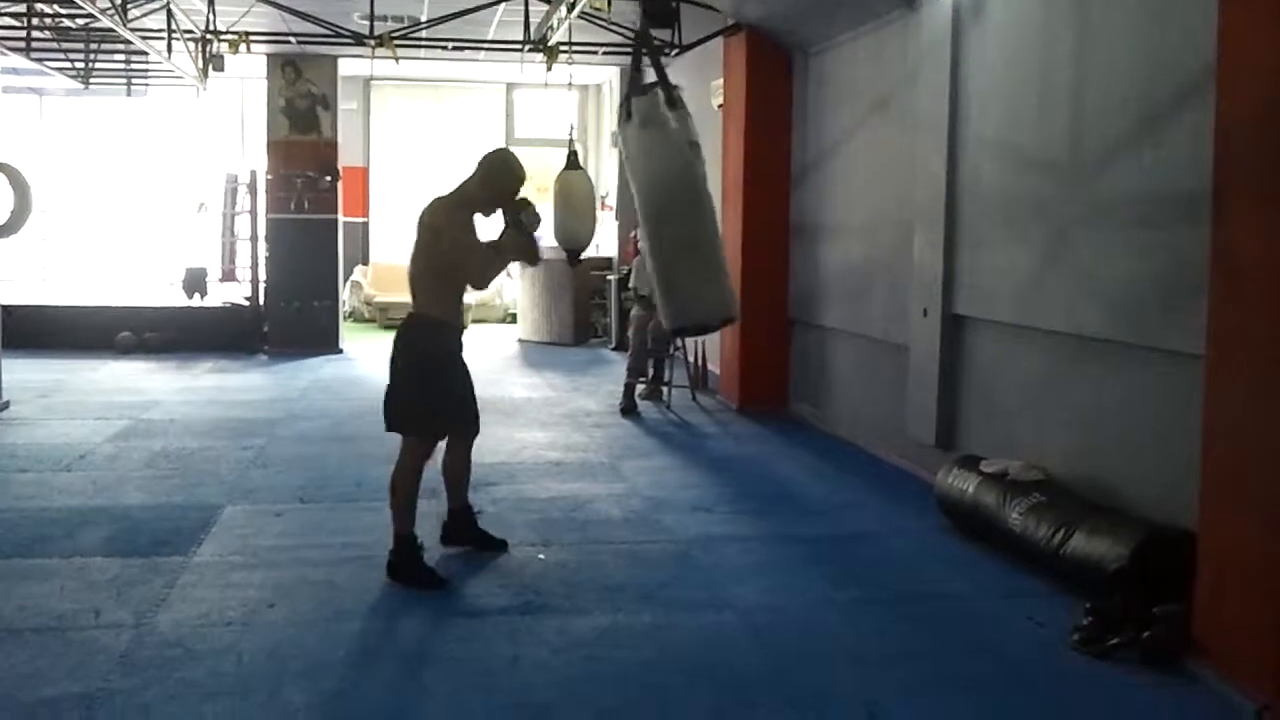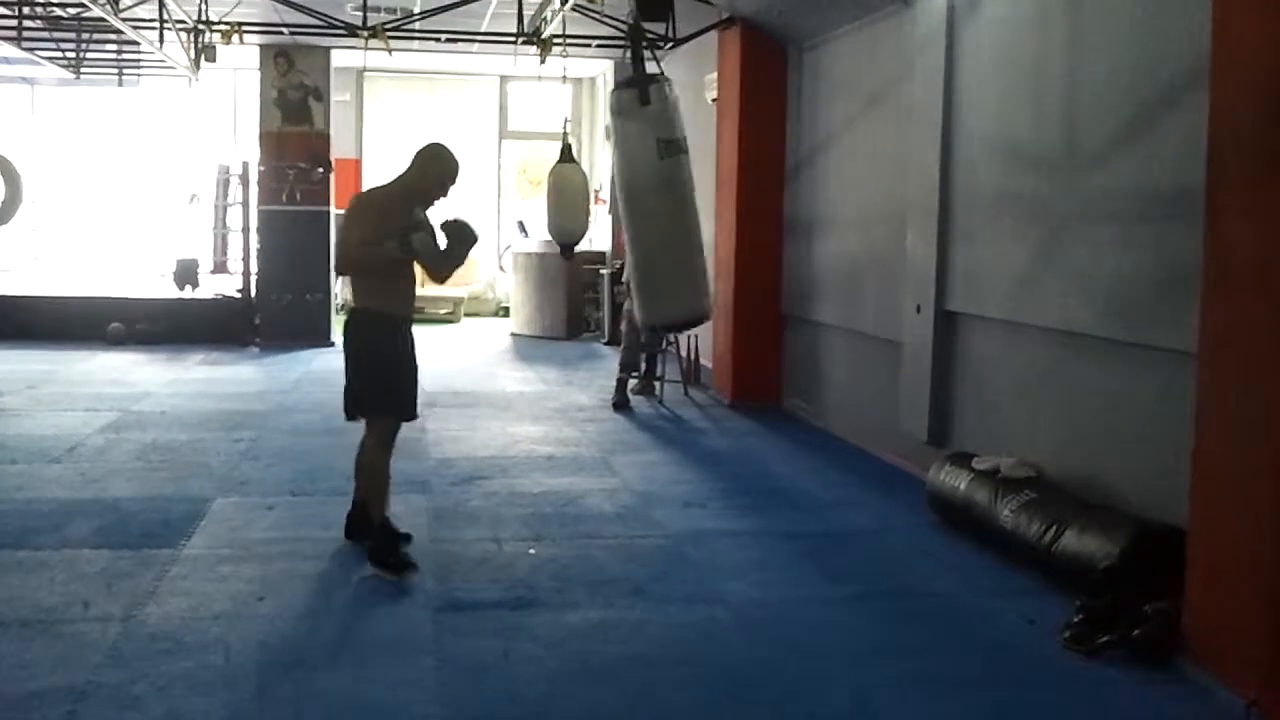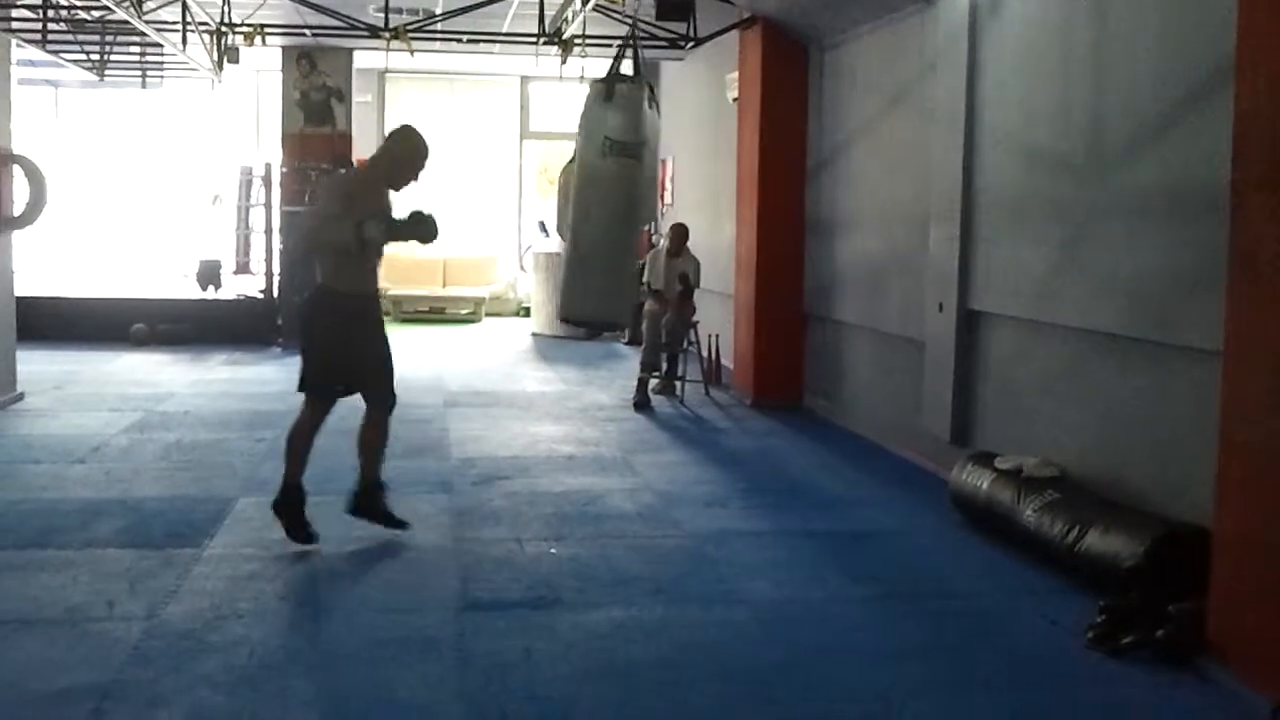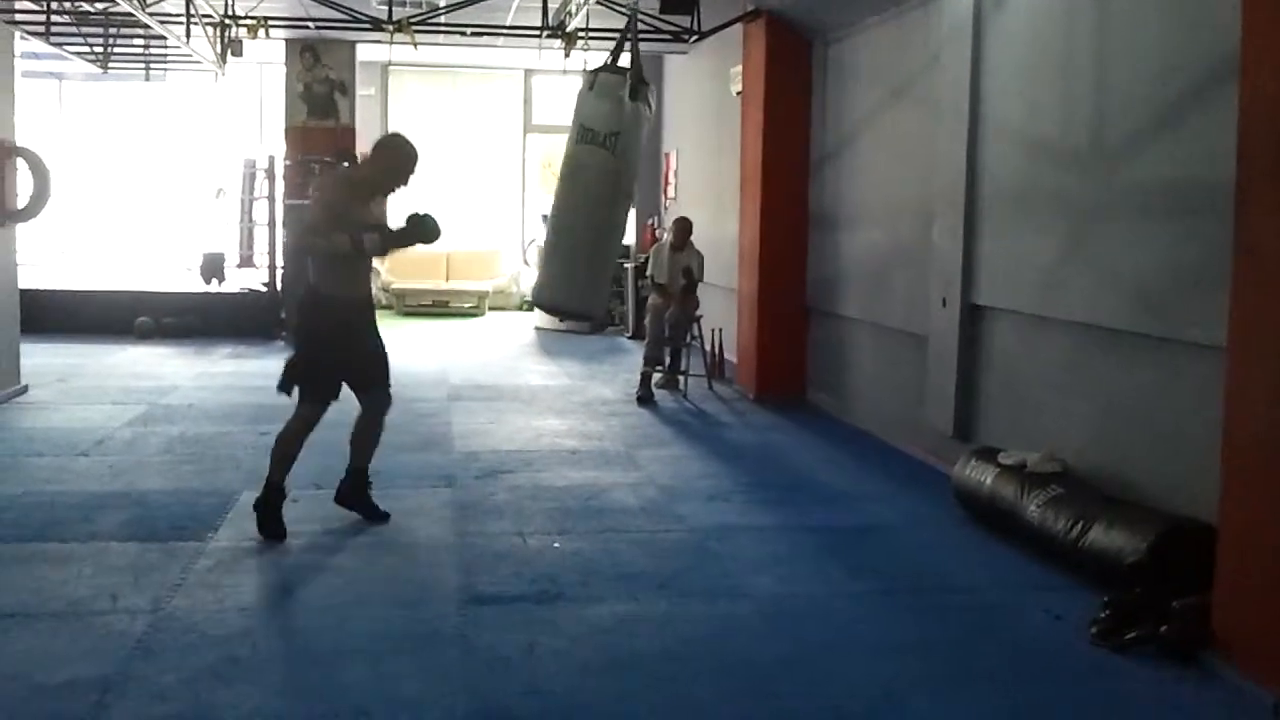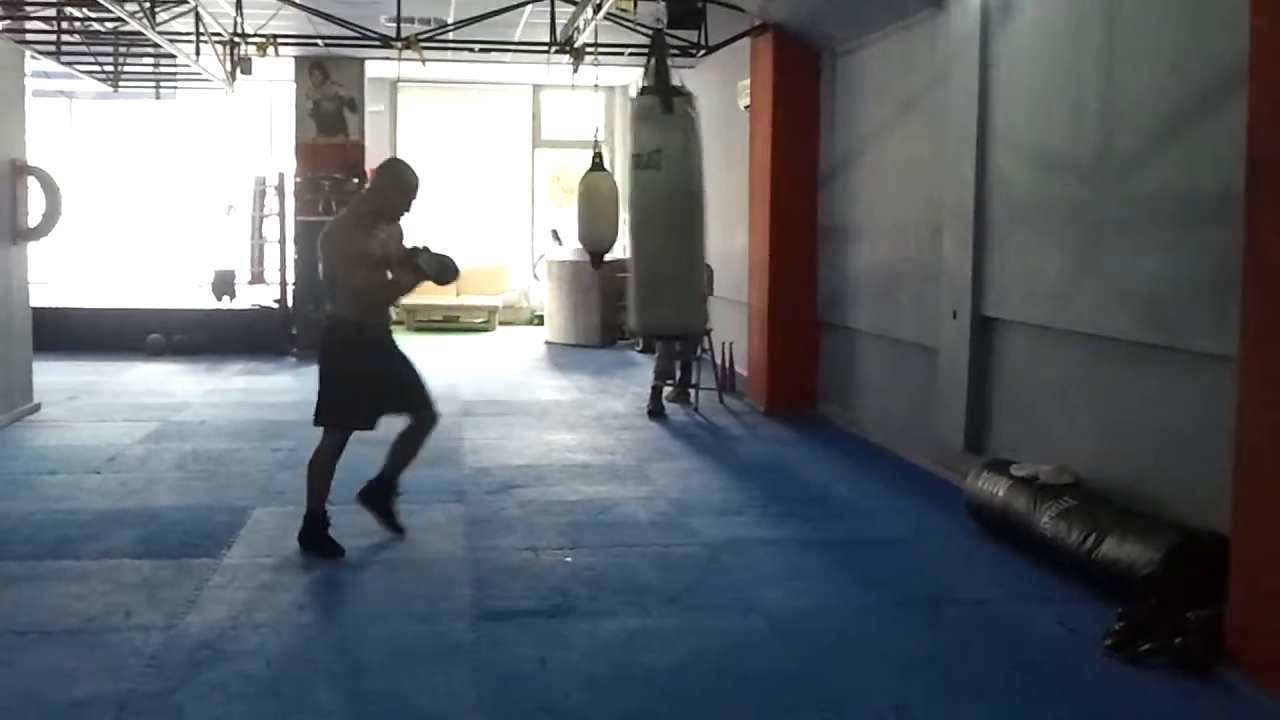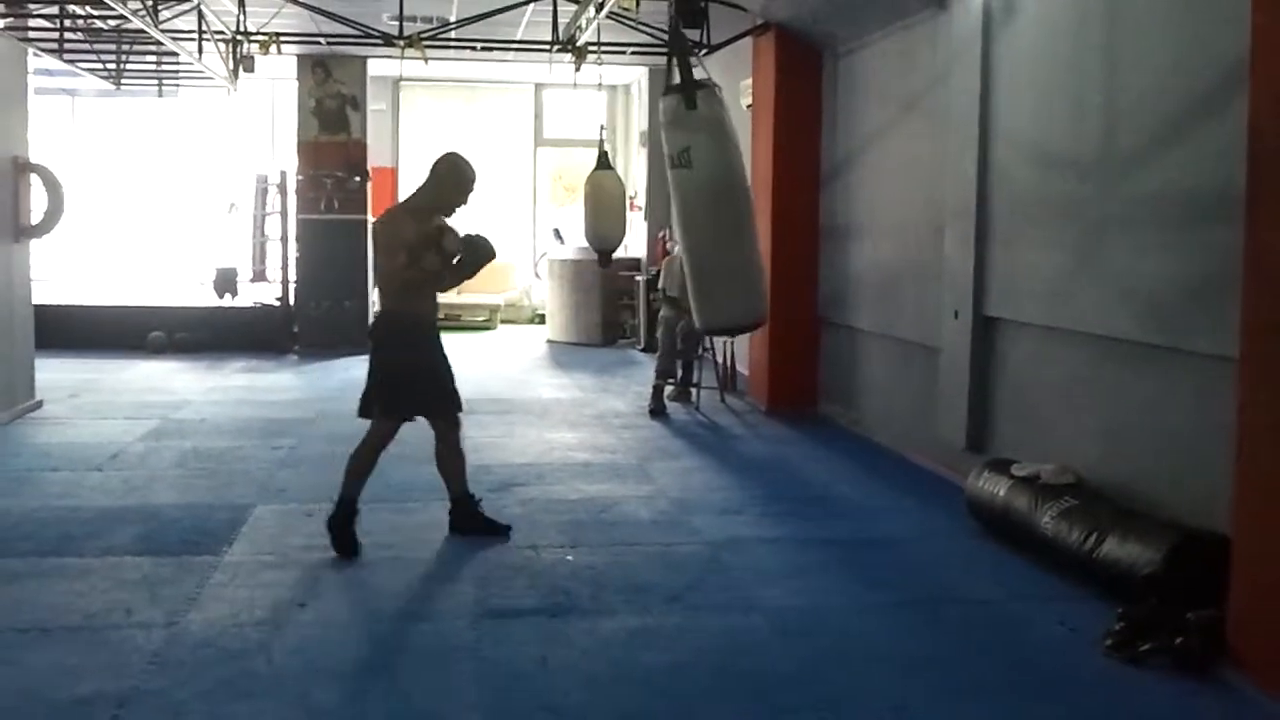
dt=0.5s
person 1, frame 1
left shoulder: (461, 216)
right shoulder: (445, 215)
left elbow: (476, 267)
right elbow: (477, 275)
left wrist: (517, 242)
right wrist: (516, 236)
left hip: (443, 338)
right hip: (424, 339)
left knee: (463, 433)
right knee: (418, 445)
left ankle: (460, 522)
right ankle: (404, 554)
person 1, frame 2
left shoulder: (414, 216)
right shoulder: (367, 206)
left elbow: (439, 272)
right elbow: (344, 263)
left wrist: (459, 246)
right wrist: (402, 247)
left hip: (398, 329)
right hip: (370, 329)
left knee: (384, 428)
right knee: (379, 427)
left ankle: (364, 518)
right ankle: (378, 533)
person 1, frame 3
left shoulder: (379, 193)
right shoulder: (341, 187)
right elbow: (307, 240)
right wrist: (367, 230)
left hip: (366, 307)
right hip: (332, 307)
left knee: (381, 403)
right knee: (318, 406)
left ankle: (368, 494)
right ankle: (290, 497)
person 1, frame 4
left shoulder: (373, 202)
right shoulder: (331, 192)
left elbow: (380, 246)
right elbow: (304, 245)
left wrist: (409, 233)
right wrist: (367, 240)
left hip: (358, 311)
right hip: (323, 312)
left knee: (378, 400)
right knee: (309, 411)
left ankle: (354, 487)
right ankle: (270, 500)
person 1, frame 5
left shoulder: (390, 230)
right shoulder: (342, 233)
right elbow: (362, 296)
left wrist: (421, 268)
right wrist: (413, 274)
left hip: (379, 336)
right hip: (346, 339)
left knee: (424, 415)
right knee: (336, 435)
left ankle: (380, 490)
right ankle: (313, 525)
person 1, frame 6
left shoulder: (436, 224)
right shoulder: (394, 223)
right elbow: (398, 282)
left wrist: (472, 258)
right wrist: (439, 253)
left hip: (424, 334)
right hip: (396, 334)
left knee: (448, 424)
right knee: (383, 429)
left ankle: (463, 510)
right ankle: (343, 514)
